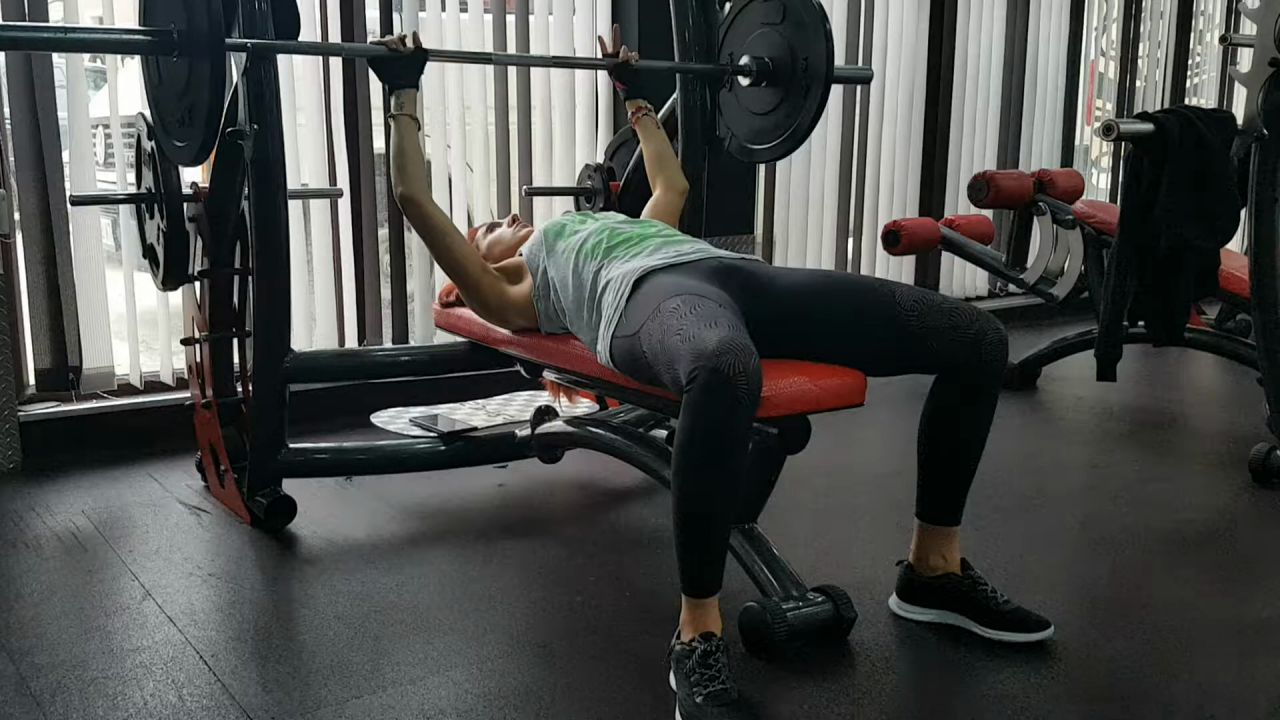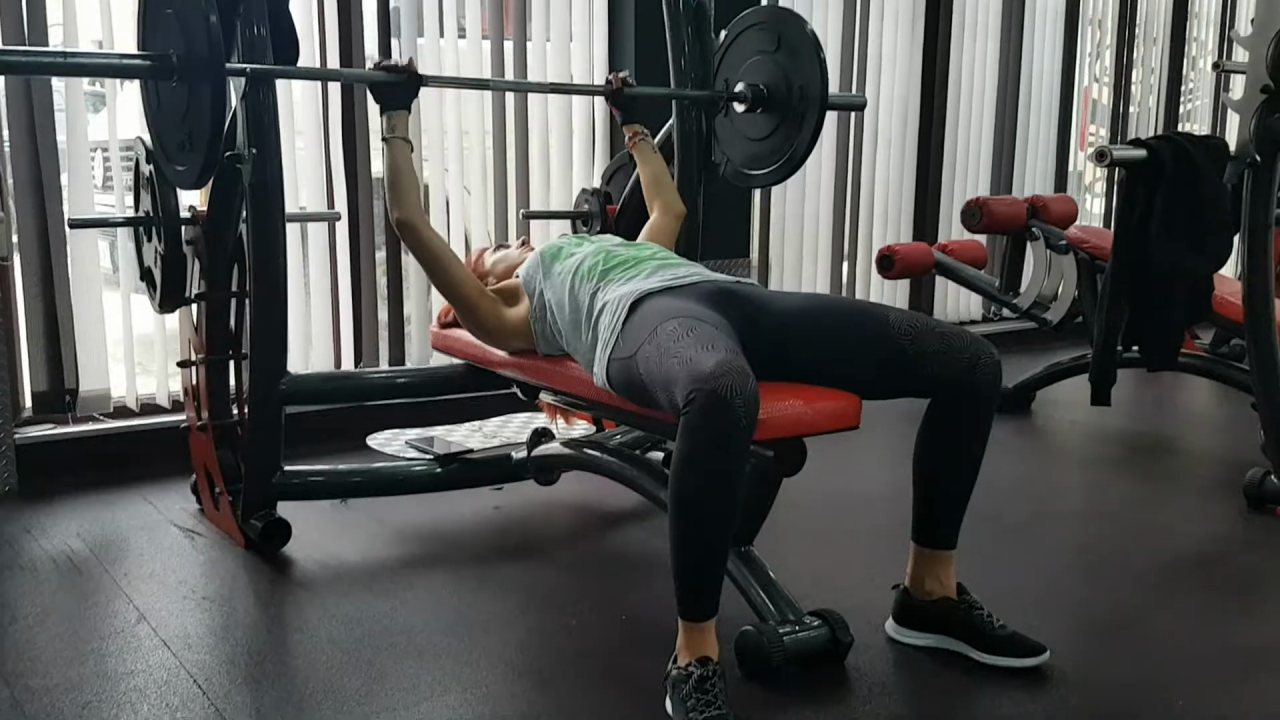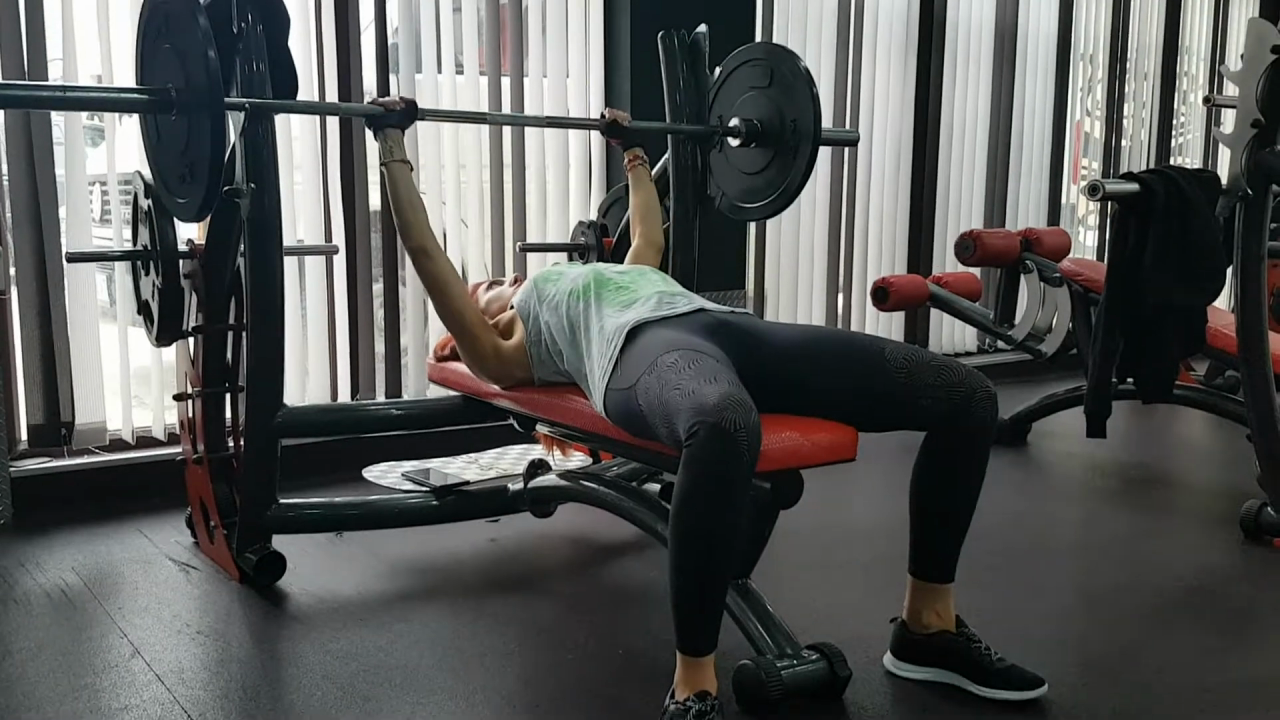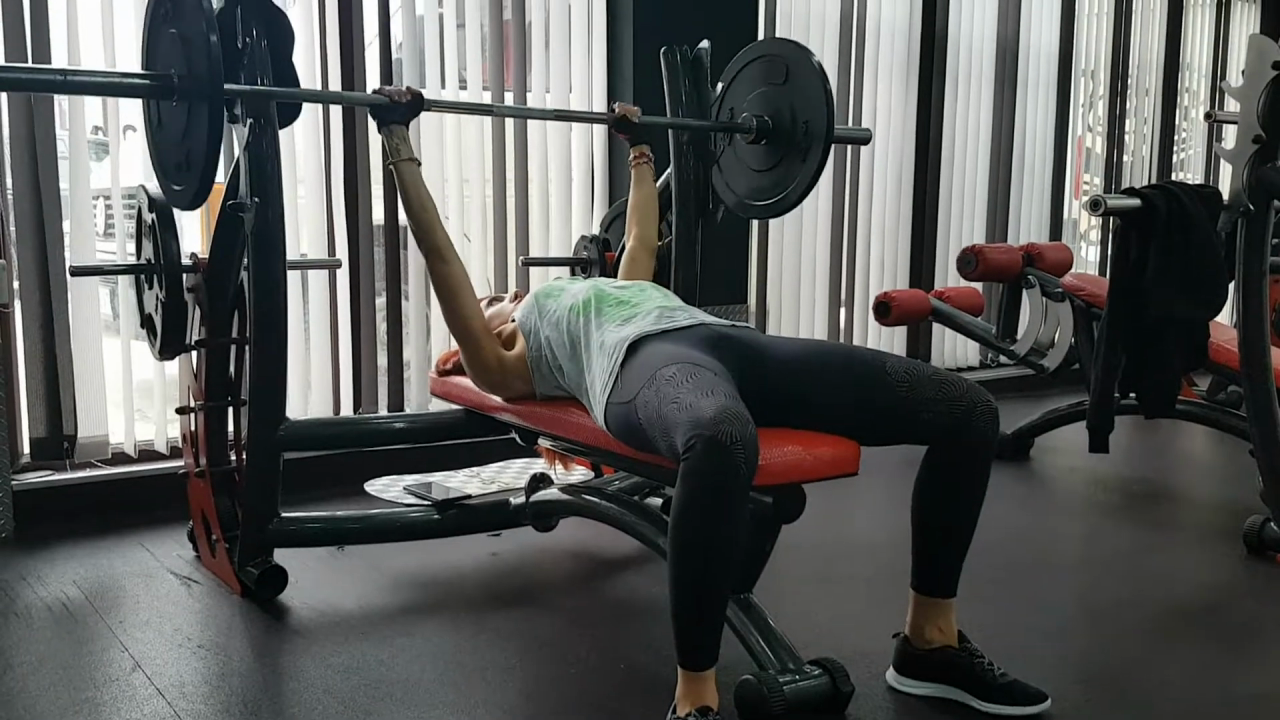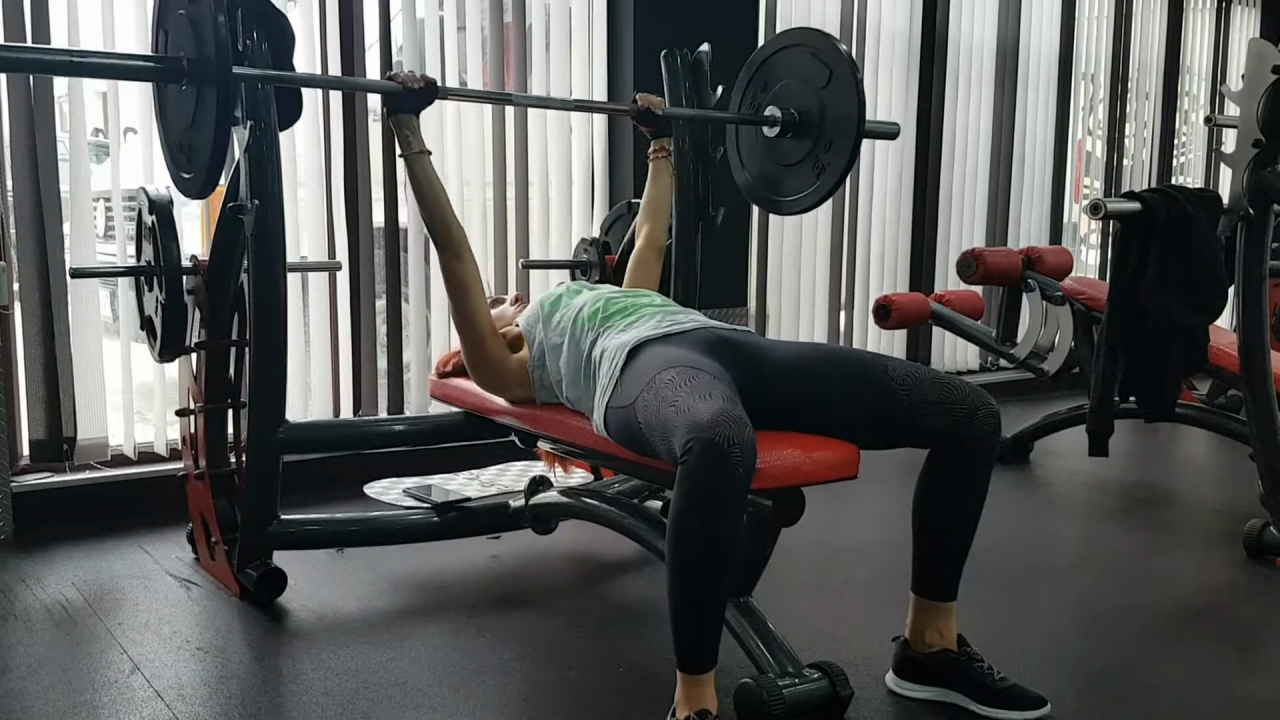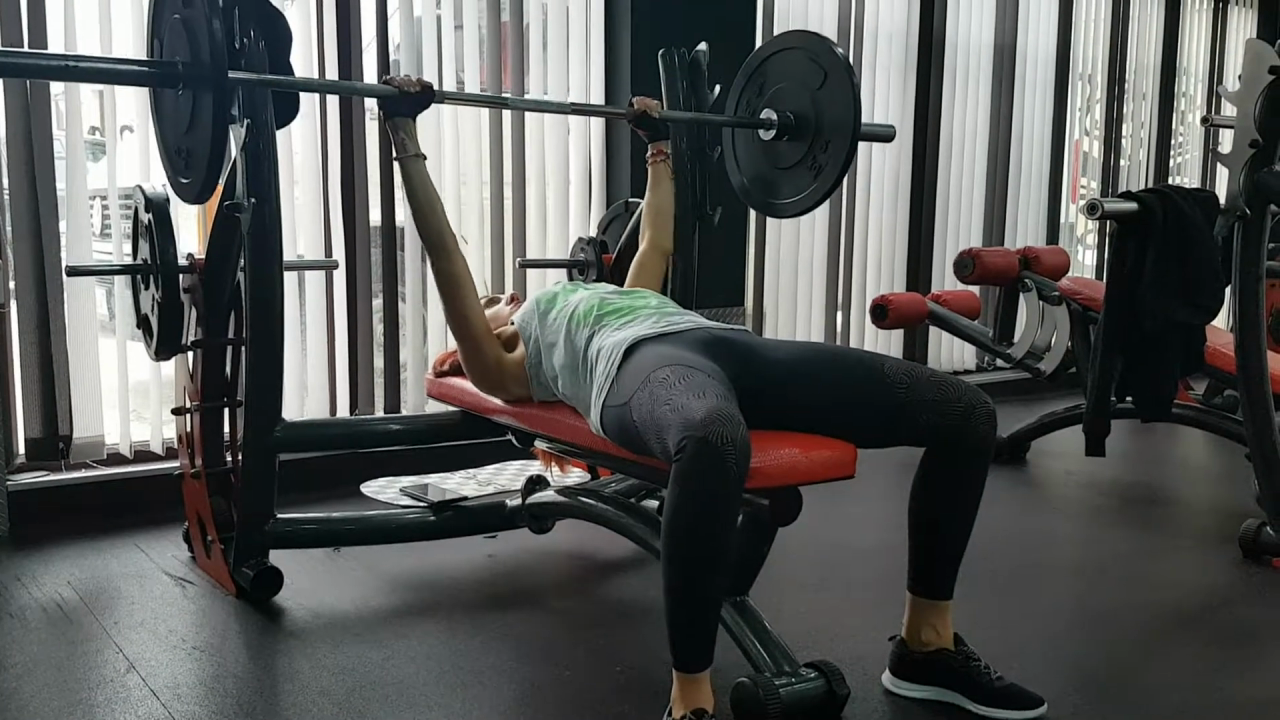
dt=0.5s
person 1, frame 1
left shoulder: (606, 230)
right shoulder: (515, 295)
left elbow: (672, 185)
right elbow: (416, 199)
left wrist: (636, 97)
right wrist: (403, 93)
left hip: (733, 274)
right hip: (650, 292)
left knee: (976, 340)
right knee: (724, 367)
left ankle: (933, 570)
right ankle: (697, 635)
person 1, frame 2
left shoulder: (594, 256)
right shoulder: (510, 319)
left elbow: (669, 211)
right elbow: (412, 225)
left wrist: (632, 124)
right wrist: (396, 116)
left knee: (969, 363)
right knee: (720, 391)
left ankle: (929, 593)
right ankle: (694, 659)
person 1, frame 3
left shoulder: (586, 294)
right shoulder: (505, 353)
left elbow: (649, 244)
right elbow: (424, 250)
left wrist: (633, 153)
right wrist: (391, 144)
left knee: (966, 397)
right knee: (724, 426)
left ankle: (927, 627)
person 1, frame 4
left shoulder: (592, 303)
right shoulder: (505, 368)
left elbow: (641, 243)
right elbow: (440, 256)
left wrist: (639, 150)
right wrist: (397, 141)
left knee: (967, 410)
right knee: (720, 439)
left ankle: (930, 643)
person 1, frame 5
left shoulder: (604, 307)
right shoulder: (508, 368)
left elbow: (650, 239)
right elbow: (452, 249)
left wrist: (659, 142)
right wrist: (409, 130)
left hip: (729, 346)
right hip: (645, 365)
left knee: (968, 414)
right knee: (719, 442)
left ankle: (929, 648)
person 1, frame 6
left shoulder: (604, 306)
right shoulder: (505, 370)
left elbow: (657, 247)
right elbow: (444, 256)
left wrist: (657, 145)
right wrist: (405, 135)
left hip: (728, 347)
left knee: (965, 413)
right knee: (714, 441)
left ankle: (926, 646)
